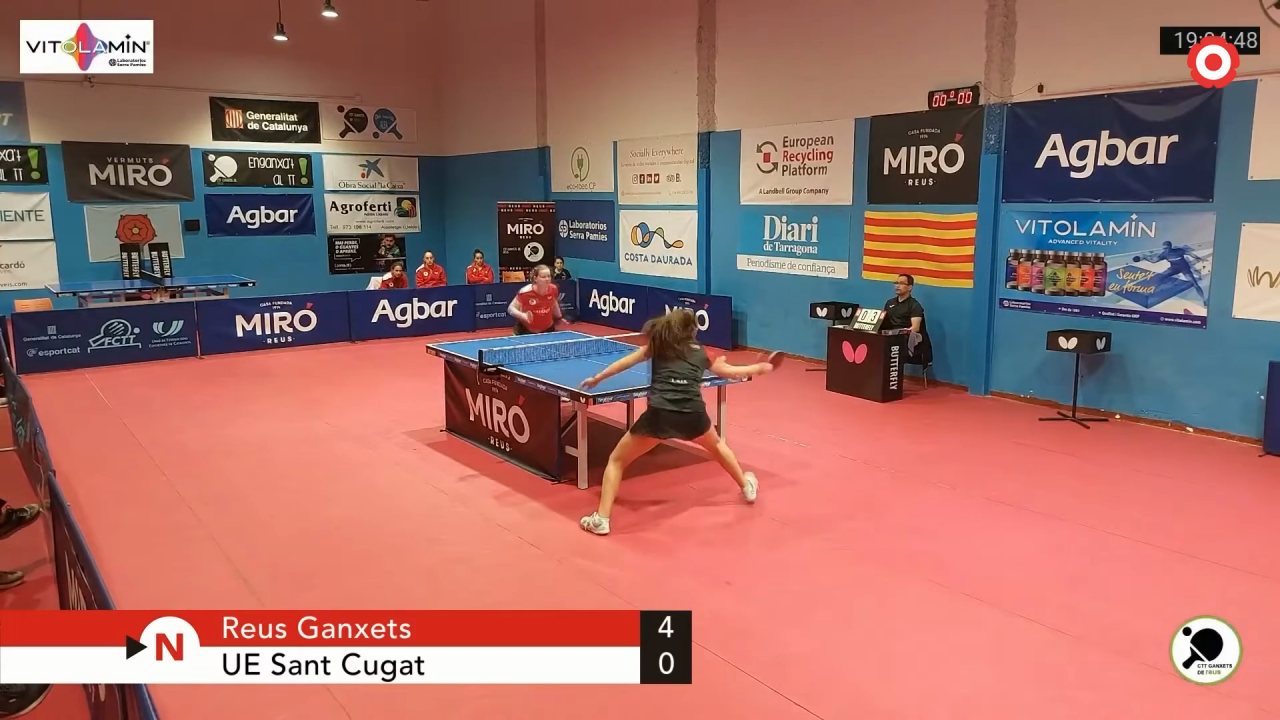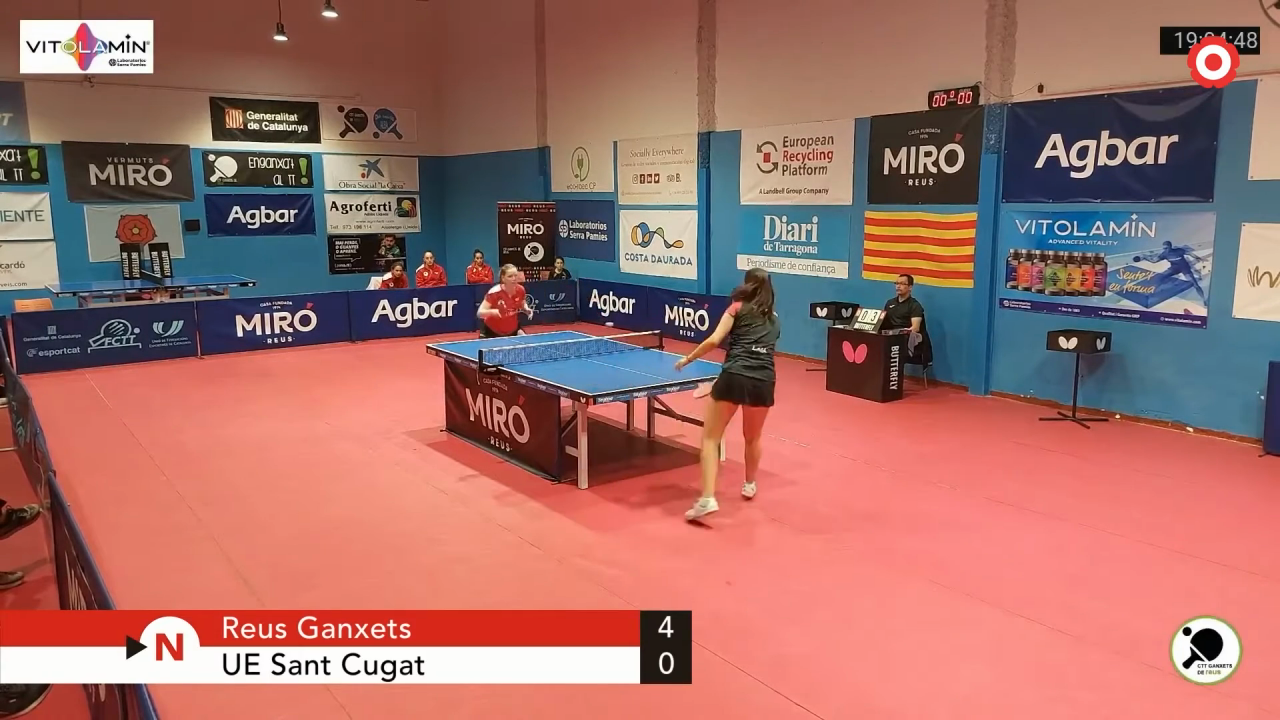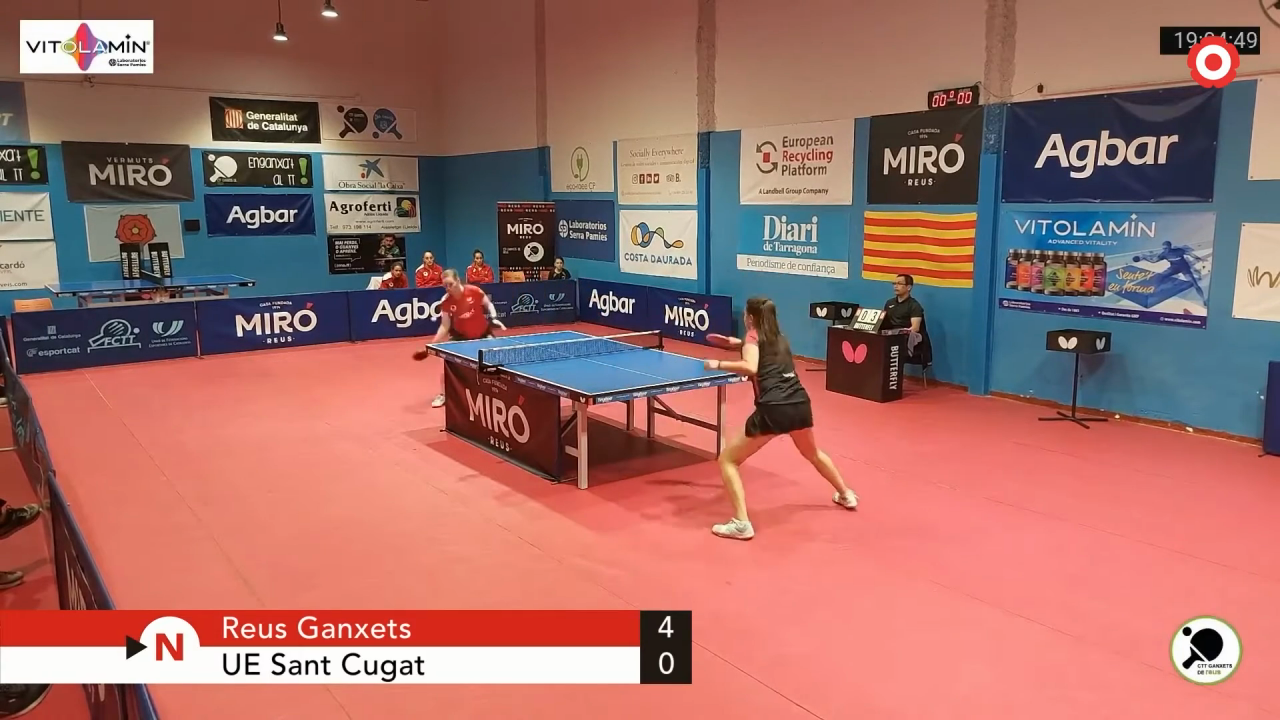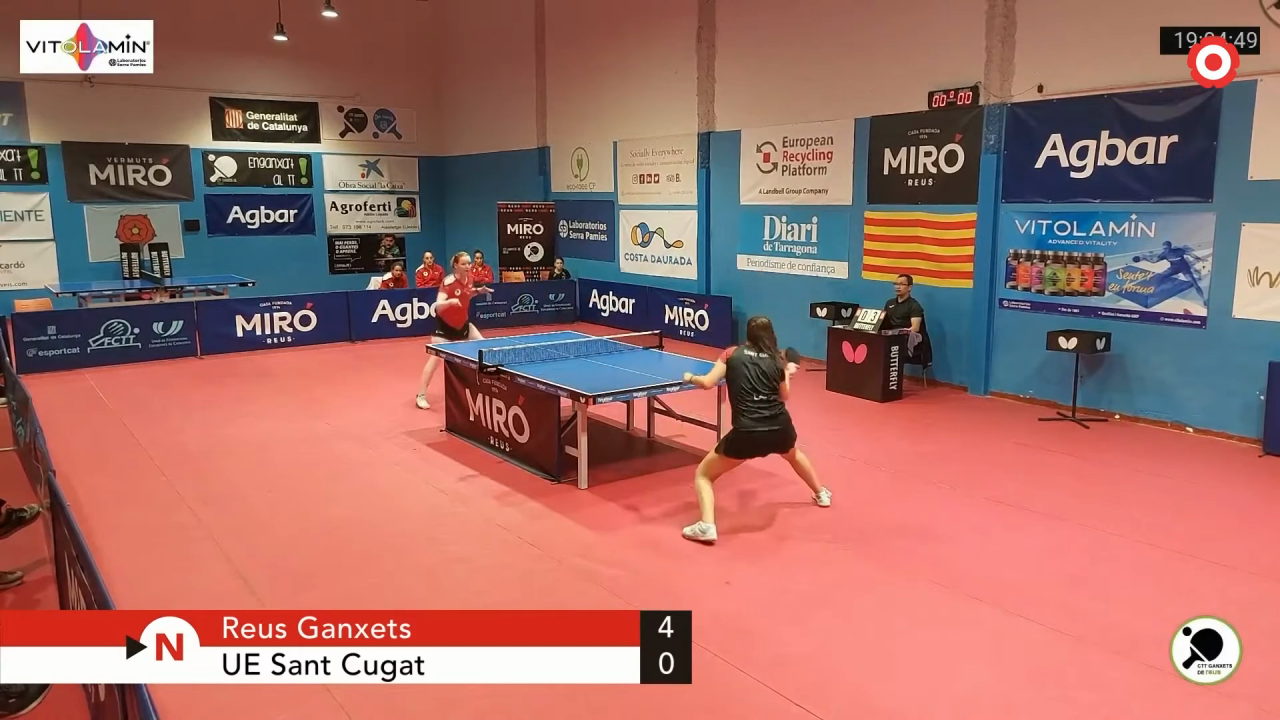
dt=0.5s
person 1, frame 1
left shoulder: (658, 344)
right shoulder: (701, 352)
left elbow: (626, 362)
right elbow: (732, 373)
left wrist: (596, 378)
right wrist: (761, 368)
left hip: (659, 414)
right hip: (693, 415)
left knee: (617, 461)
right knee: (716, 445)
left ankle: (601, 519)
right ankle: (746, 485)
person 1, frame 2
left shoulder: (738, 308)
right shoulder: (774, 319)
left elbow: (714, 341)
left wrist: (687, 359)
left hip: (734, 377)
right hip: (764, 381)
left knee: (709, 440)
right knee: (753, 437)
left ankle: (707, 498)
right ankle: (750, 484)
person 1, frame 3
left shoulder: (753, 335)
right shoulder: (779, 338)
left elbow: (750, 368)
left wrist: (718, 364)
right wrist: (740, 344)
left hip: (773, 410)
right hip: (800, 405)
left knee: (727, 462)
right knee: (813, 452)
left ankle: (742, 522)
right ankle: (846, 495)
person 1, frame 4
left shoulder: (732, 353)
right shoulder: (777, 361)
left elbow: (708, 382)
left wrist: (690, 378)
left hip: (747, 433)
right hip: (780, 429)
left knee: (703, 474)
right knee: (793, 455)
left ankle: (707, 525)
right ankle: (821, 493)
